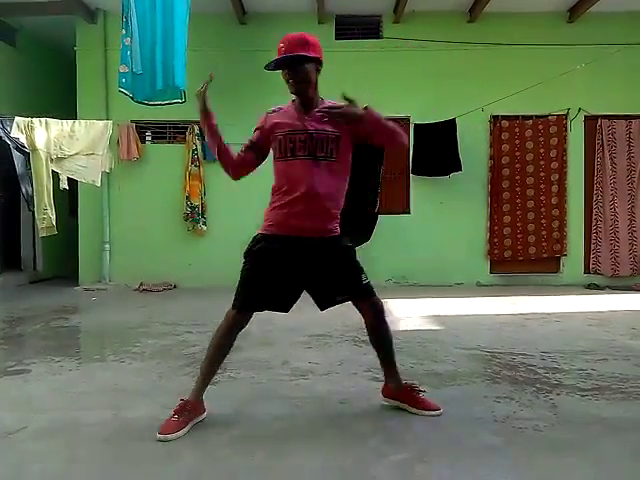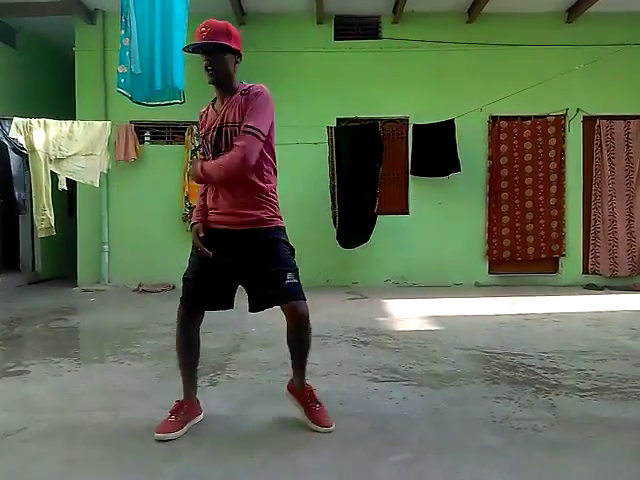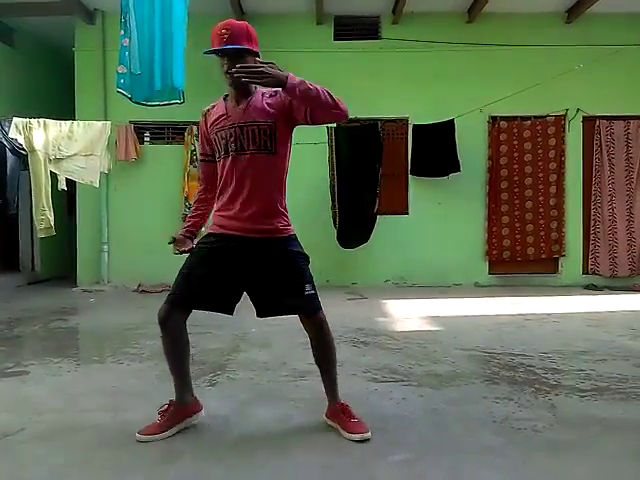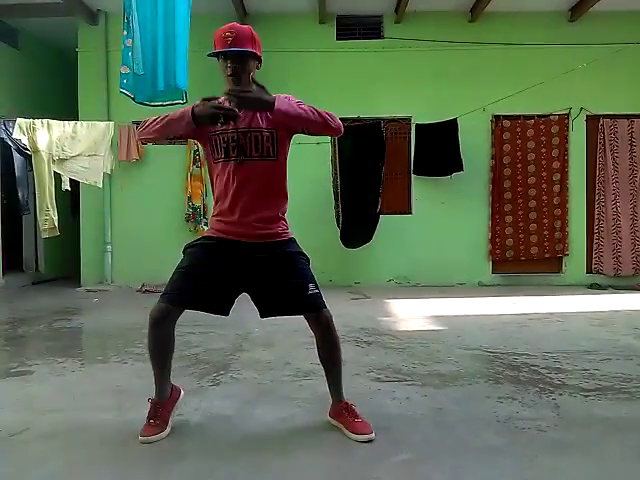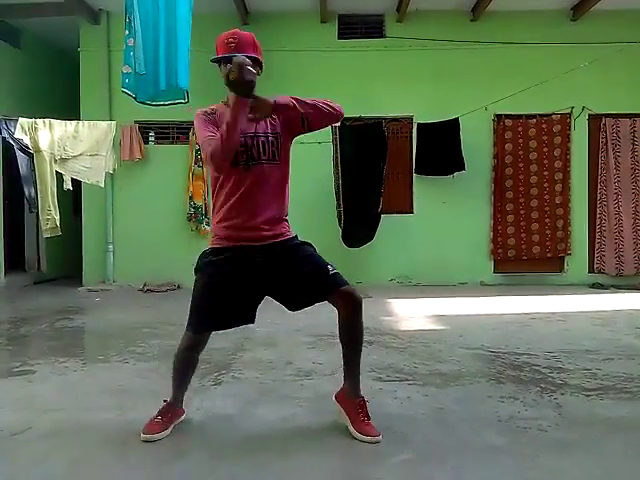
dt=0.4s
person 1, frame 1
left shoulder: (346, 115)
right shoulder: (274, 119)
left elbow: (400, 143)
right elbow: (237, 168)
left wrist: (367, 116)
right wrist: (208, 121)
left hip: (326, 239)
right hip: (276, 238)
left knee: (373, 308)
right knee: (237, 316)
left ankle: (394, 385)
right ankle: (194, 399)
person 1, frame 2
left shoulder: (256, 96)
right shoulder: (208, 113)
left elbow: (246, 157)
left wrist: (203, 169)
right wrist: (200, 219)
left hip: (261, 229)
right hip: (217, 232)
left knee: (297, 310)
right knee: (188, 314)
left ankle: (300, 386)
right ankle: (189, 402)
person 1, frame 3
left shoulder: (281, 102)
right shoulder: (211, 116)
left elbow: (337, 112)
left wrist: (287, 80)
right wrist: (190, 229)
left hip: (275, 240)
right hip: (223, 239)
left knee: (315, 319)
right knee: (169, 314)
left ankle: (335, 406)
right ankle: (184, 402)
person 1, frame 4
left shoulder: (280, 107)
right shoulder: (204, 111)
left elbow: (333, 127)
right elbow: (146, 131)
left wrist: (272, 104)
right wrist: (196, 117)
left hip: (273, 243)
right hip: (220, 242)
left knee: (322, 319)
right knee: (161, 315)
left ankle: (339, 405)
right ankle: (163, 396)
person 1, frame 5
left shoulder: (279, 113)
right shoulder: (208, 117)
left elbow: (334, 113)
right elbow: (218, 158)
left wrist: (270, 105)
right wrist: (238, 98)
left hip: (281, 244)
right hip: (229, 250)
left knee: (350, 300)
right knee: (194, 338)
left ankle: (351, 395)
right ankle: (174, 405)
